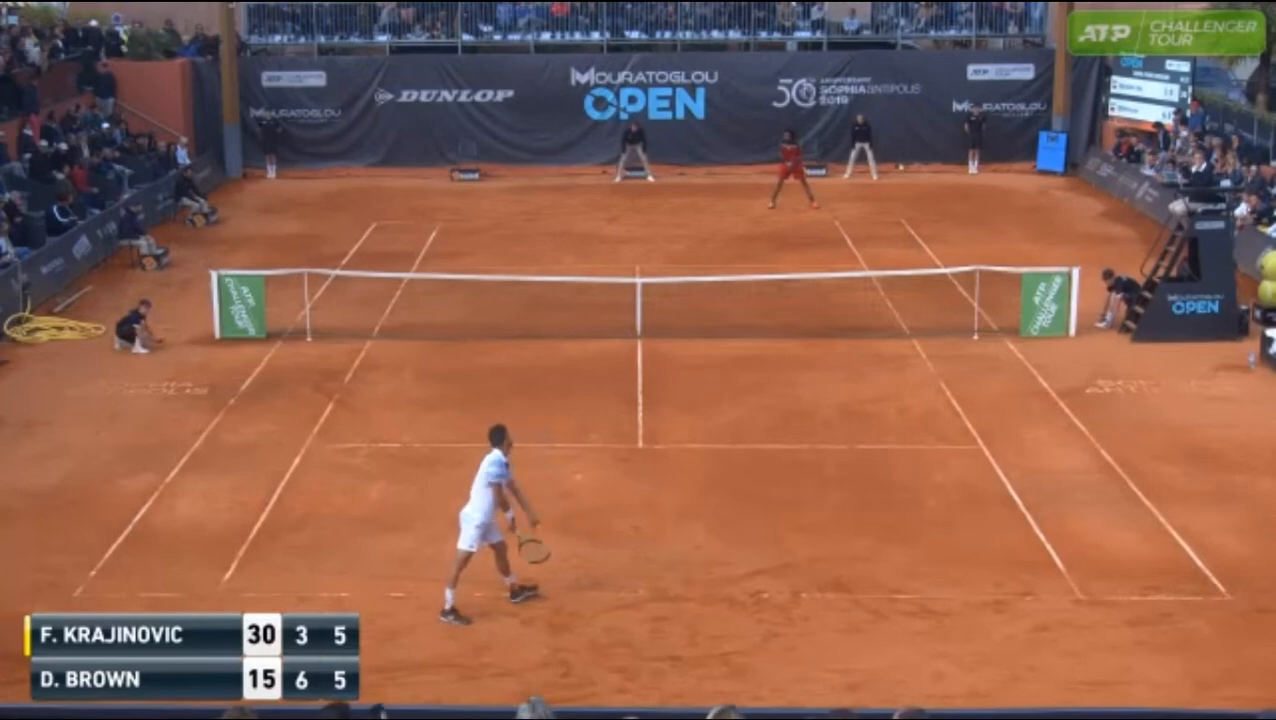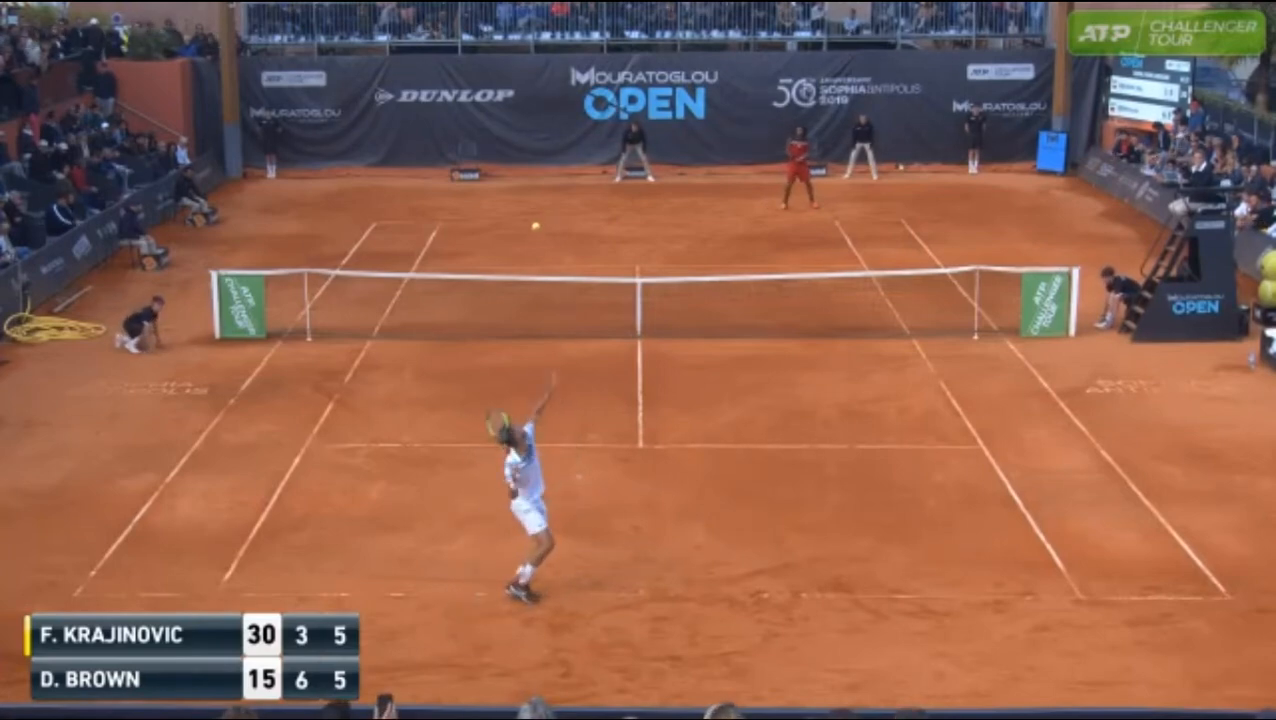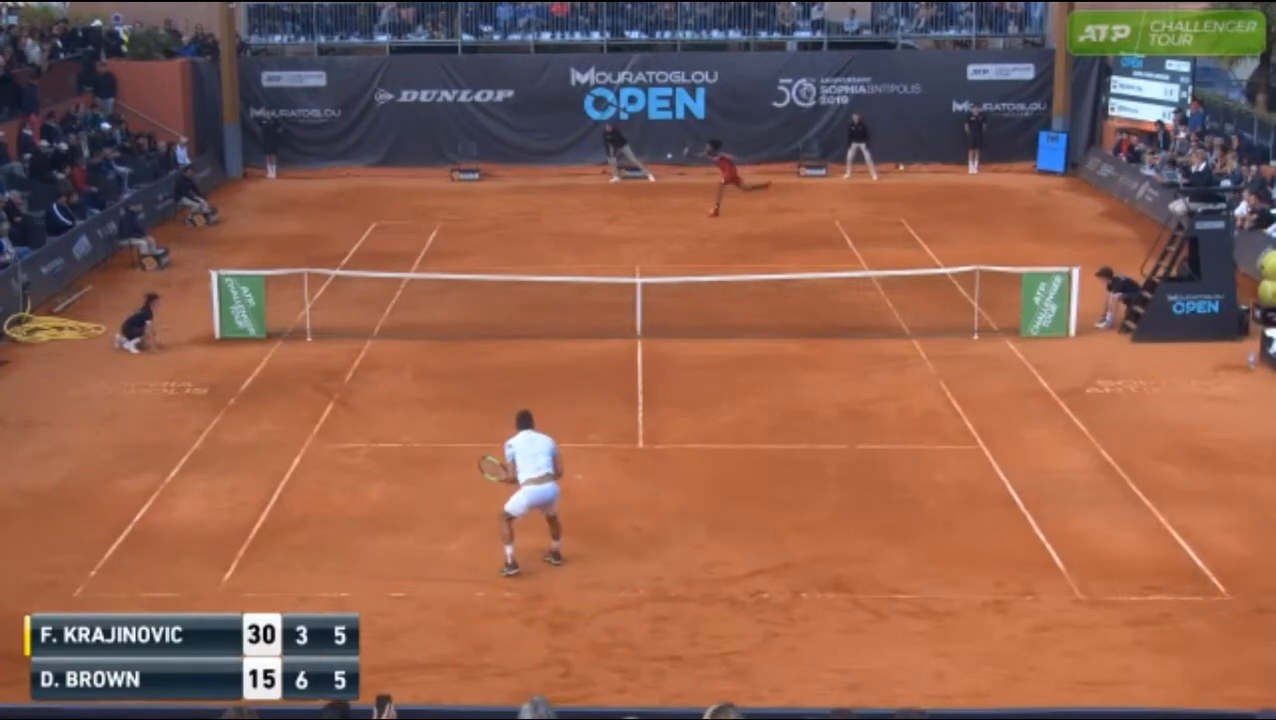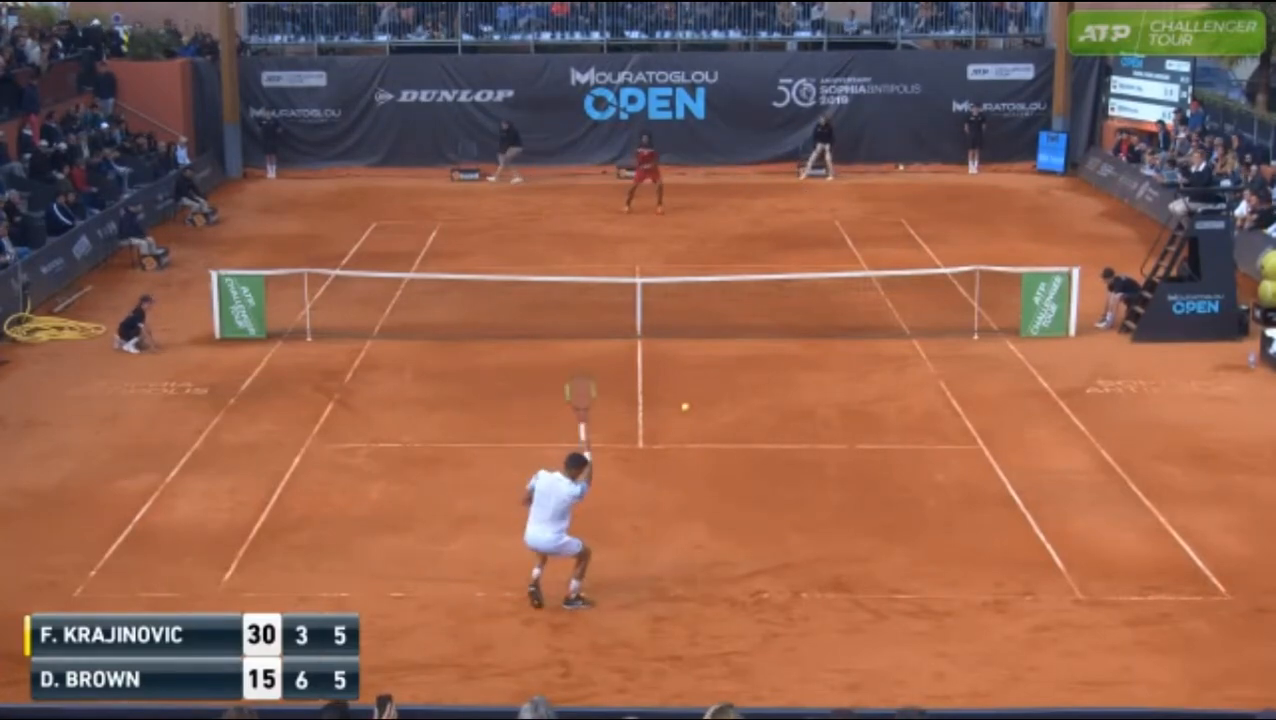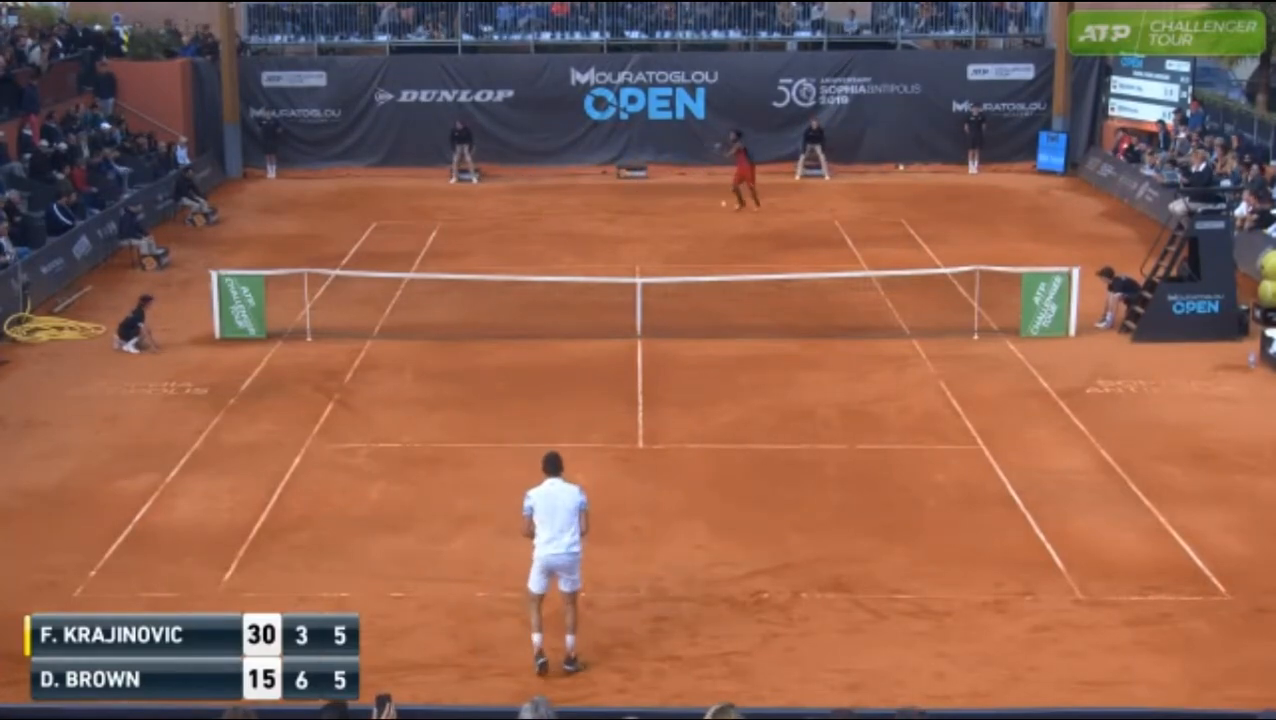
dt=1s
person 1, frame 1
left shoulder: (501, 461)
right shoulder: (494, 462)
left elbow: (514, 489)
right elbow: (498, 496)
left wrist: (529, 513)
right wrist: (510, 515)
left hip: (485, 518)
right hip: (475, 517)
left knee: (501, 548)
right knee: (462, 561)
left ankle: (515, 589)
right ankle: (447, 609)
person 1, frame 2
left shoulder: (528, 437)
right shoulder: (512, 463)
left elbow: (536, 413)
right elbow: (512, 496)
left wrist: (550, 392)
right wrist: (513, 482)
left hip: (536, 503)
right hip: (526, 506)
left knee: (543, 545)
right knee: (547, 543)
left ankle: (517, 581)
right ankle: (520, 584)
person 1, frame 3
left shoulder: (511, 444)
right shoulder: (548, 440)
left elbow: (511, 476)
right elbow: (560, 471)
left wrist: (514, 480)
left hip: (529, 491)
right hip: (551, 489)
left knee: (505, 519)
right knee: (552, 517)
left ankle: (511, 563)
right ankle: (556, 554)
person 1, frame 4
left shoulder: (540, 476)
right shoulder: (574, 491)
left elbow: (525, 500)
right elbow: (587, 481)
right wrist: (588, 459)
left hip: (530, 540)
right hip: (554, 543)
right knee: (584, 554)
left ankle: (535, 584)
right ankle: (572, 598)
person 1, frame 5
left shoulder: (532, 495)
right shoulder: (577, 492)
left elbow: (526, 531)
right elbow: (584, 529)
left hip: (543, 557)
right hip: (570, 557)
left knee: (535, 604)
right knee: (570, 604)
left ankle: (538, 652)
right ankle: (571, 657)
